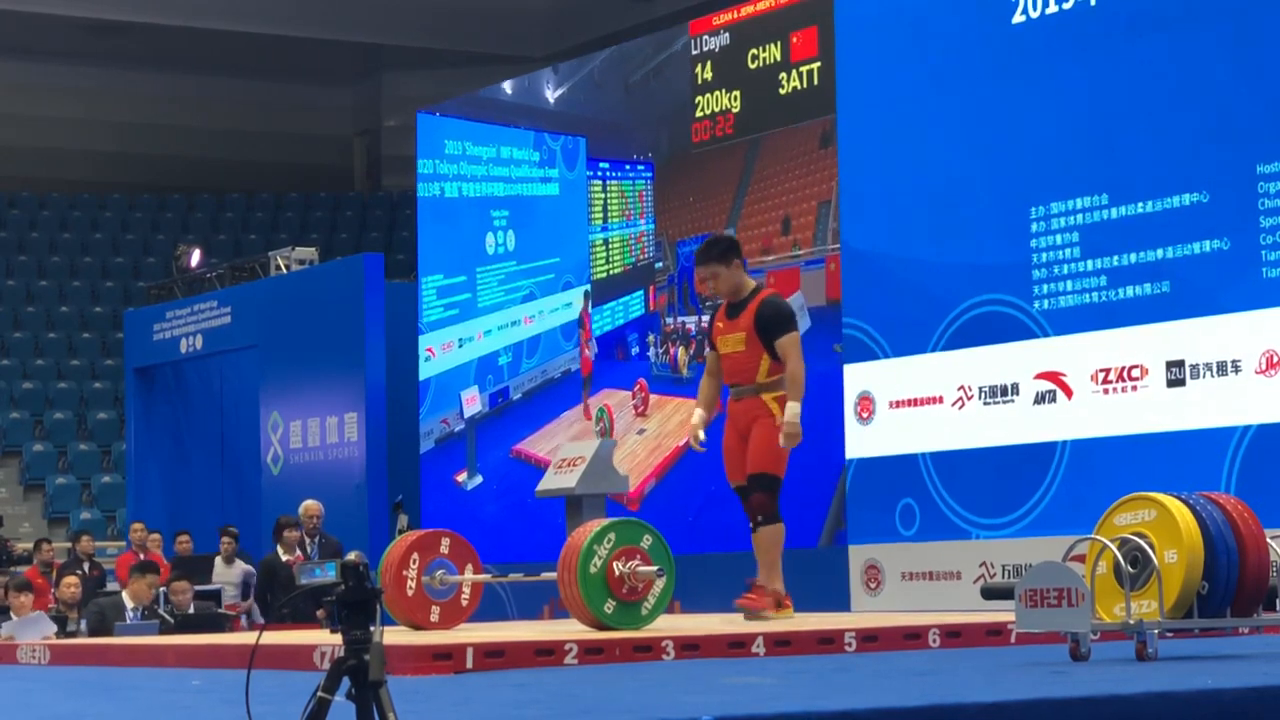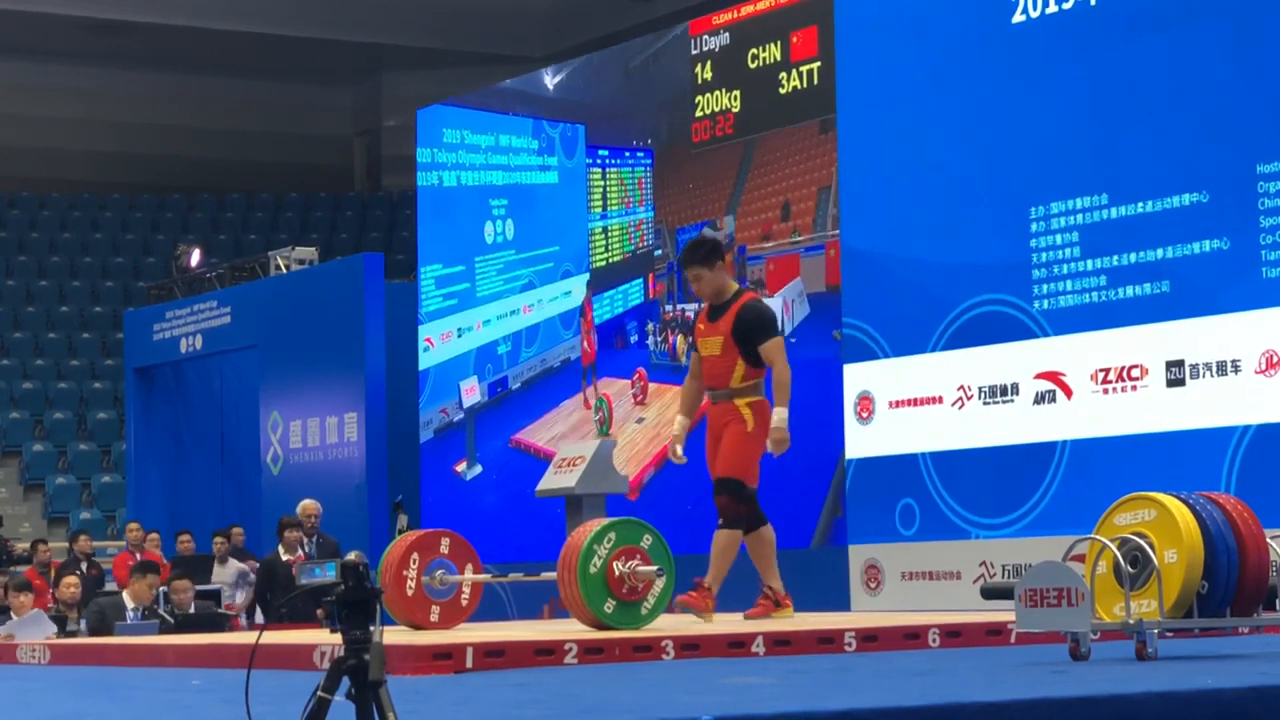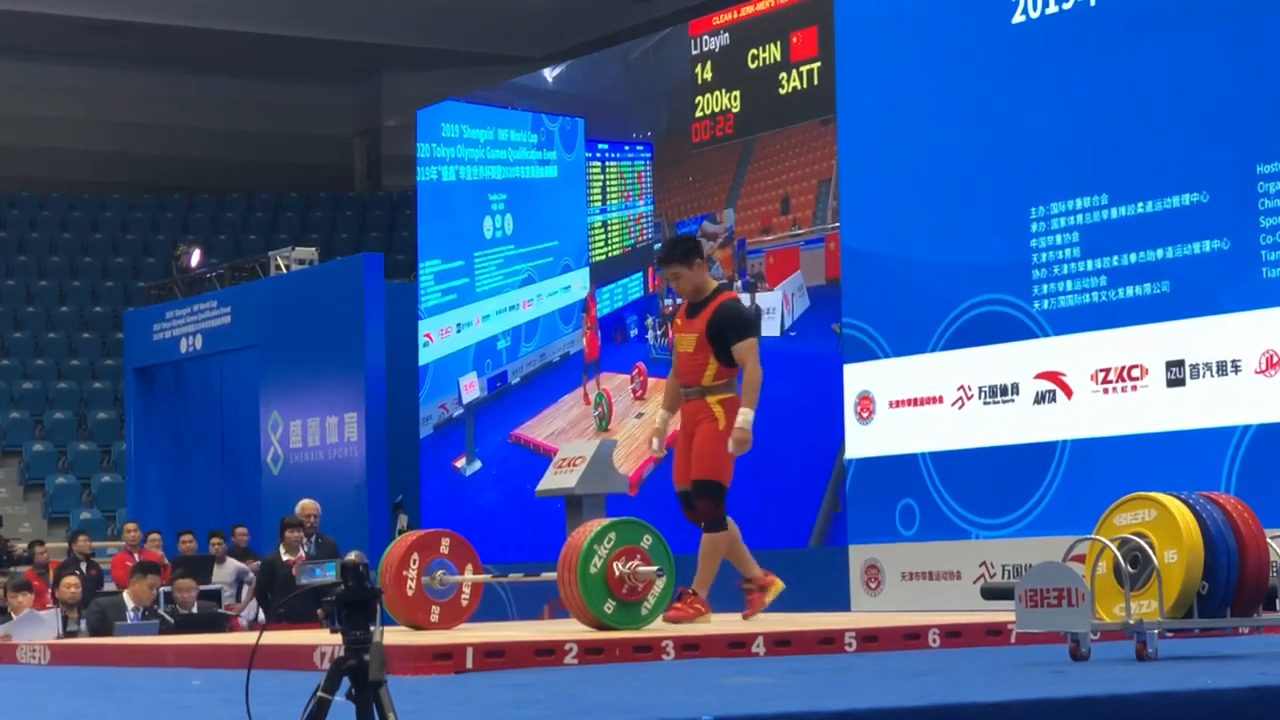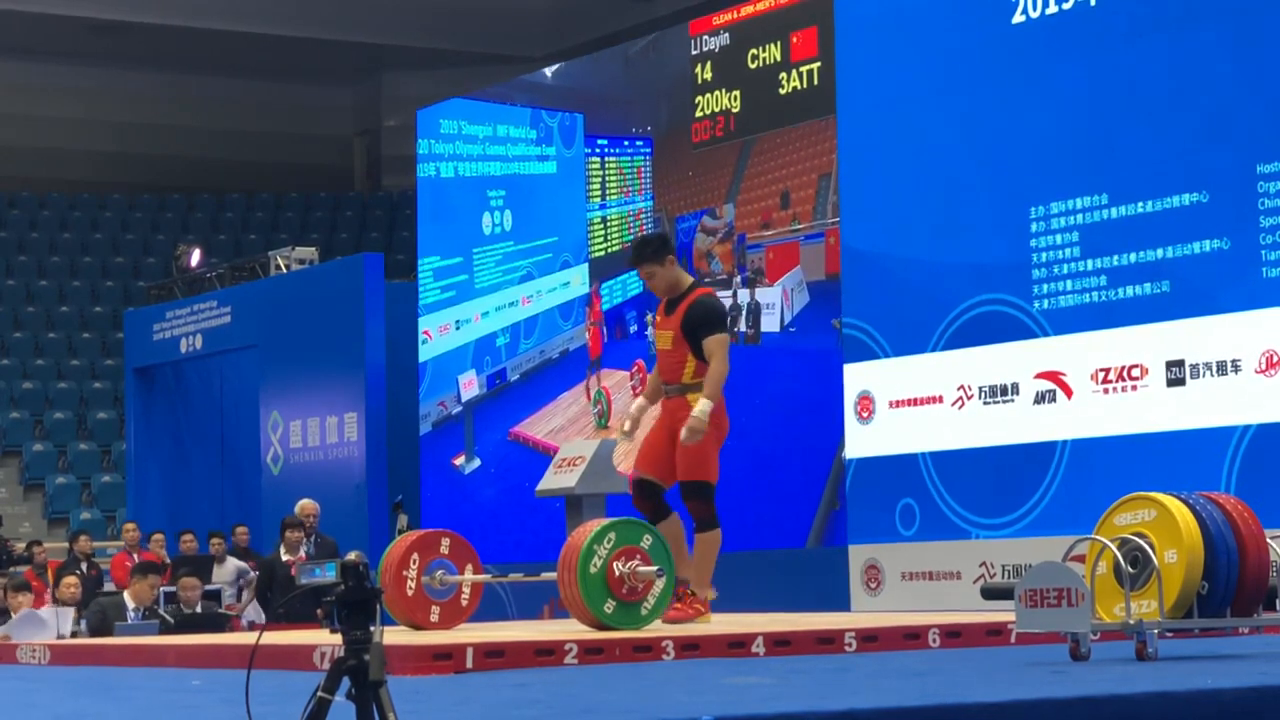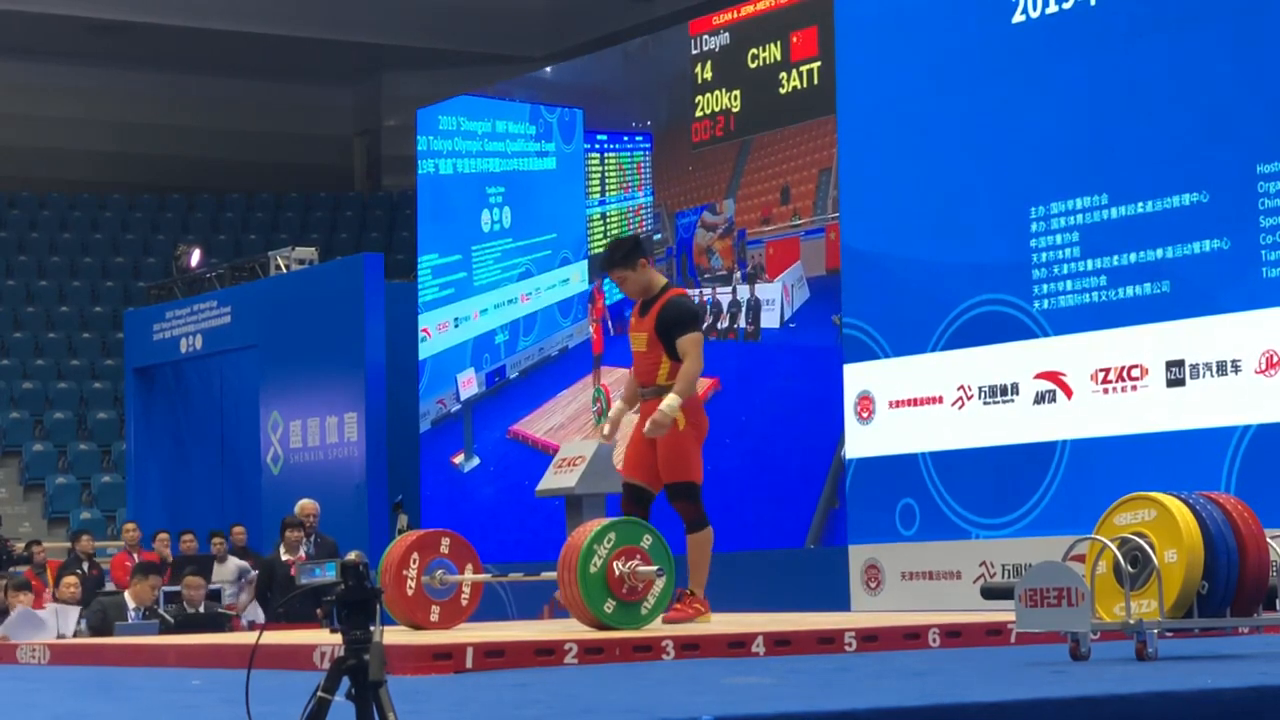
dt=0.2s
person 1, frame 1
left shoulder: (772, 307)
right shoulder: (718, 317)
left elbow: (794, 362)
right elbow: (712, 372)
left wrist: (792, 413)
right wrist: (699, 415)
left hip: (768, 409)
right hip: (736, 412)
left knee: (763, 497)
right knee: (751, 504)
left ankle: (764, 587)
right ankle: (776, 595)
person 1, frame 2
left shoulder: (752, 311)
right shoulder: (702, 318)
left elbow: (779, 366)
right elbow: (695, 377)
left wrist: (780, 419)
right wrist: (681, 425)
left hip: (746, 414)
right hip: (716, 415)
left knee: (728, 503)
right knee: (745, 508)
left ankle: (706, 592)
right ankle: (776, 594)
person 1, frame 3
left shoulder: (729, 311)
right shoulder: (682, 312)
left elbow: (751, 367)
left wrist: (744, 419)
right wrist: (663, 419)
left hip: (719, 412)
right hip: (691, 413)
left knee: (708, 504)
right knee: (692, 505)
left ankle: (696, 597)
right ankle: (759, 579)
person 1, frame 4
left shoulder: (704, 305)
right shoulder: (664, 307)
left elbow: (719, 362)
left wrist: (702, 410)
right wrist: (640, 405)
left hip: (695, 410)
right hip: (671, 410)
left knee: (698, 501)
right knee: (644, 492)
left ankle: (697, 597)
right ankle: (690, 577)
person 1, frame 5
left shoulder: (678, 306)
right shoulder: (640, 309)
left elbow: (693, 363)
left wrist: (669, 407)
right wrist: (619, 410)
left hip: (677, 415)
right hip: (650, 413)
left knee: (687, 504)
right knee: (632, 503)
left ankle: (696, 597)
